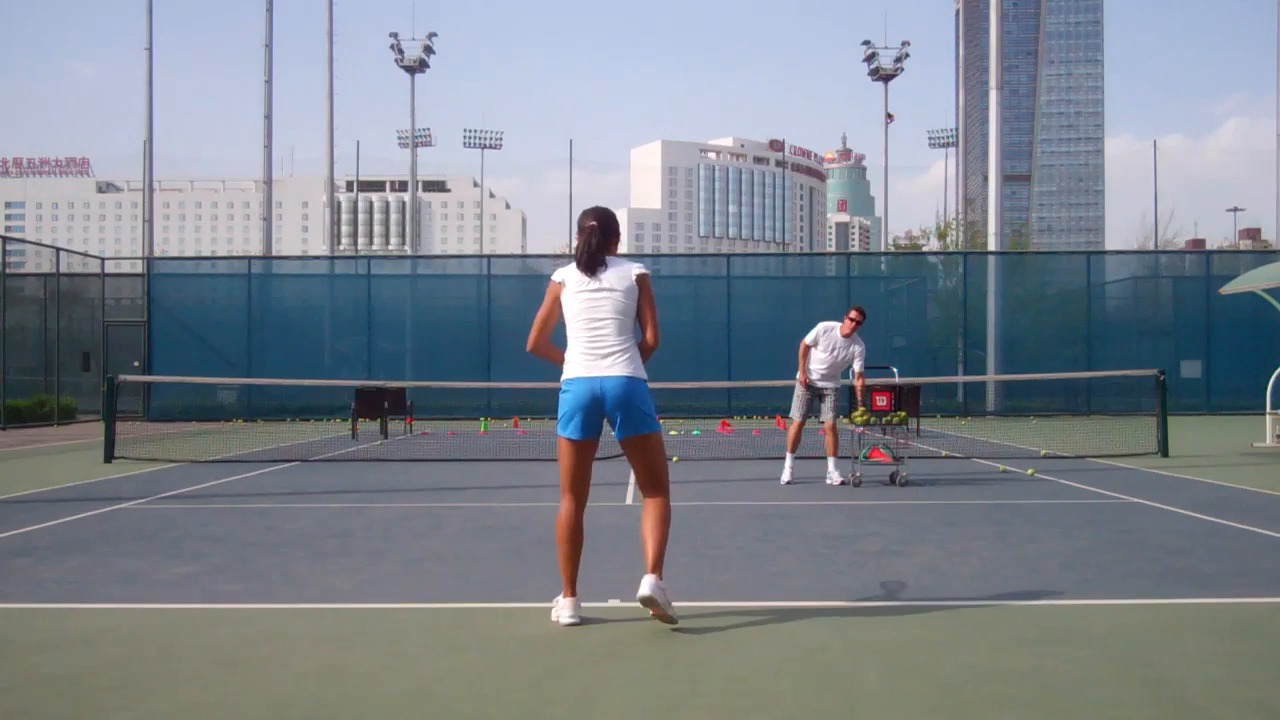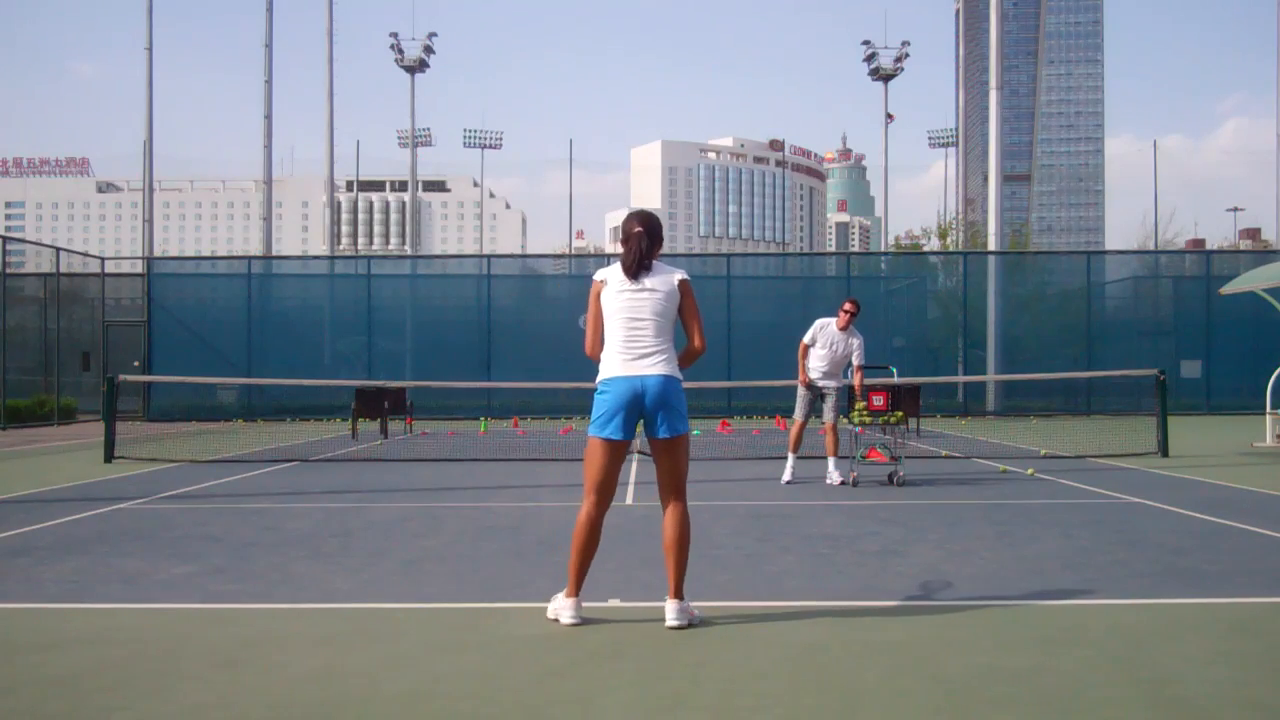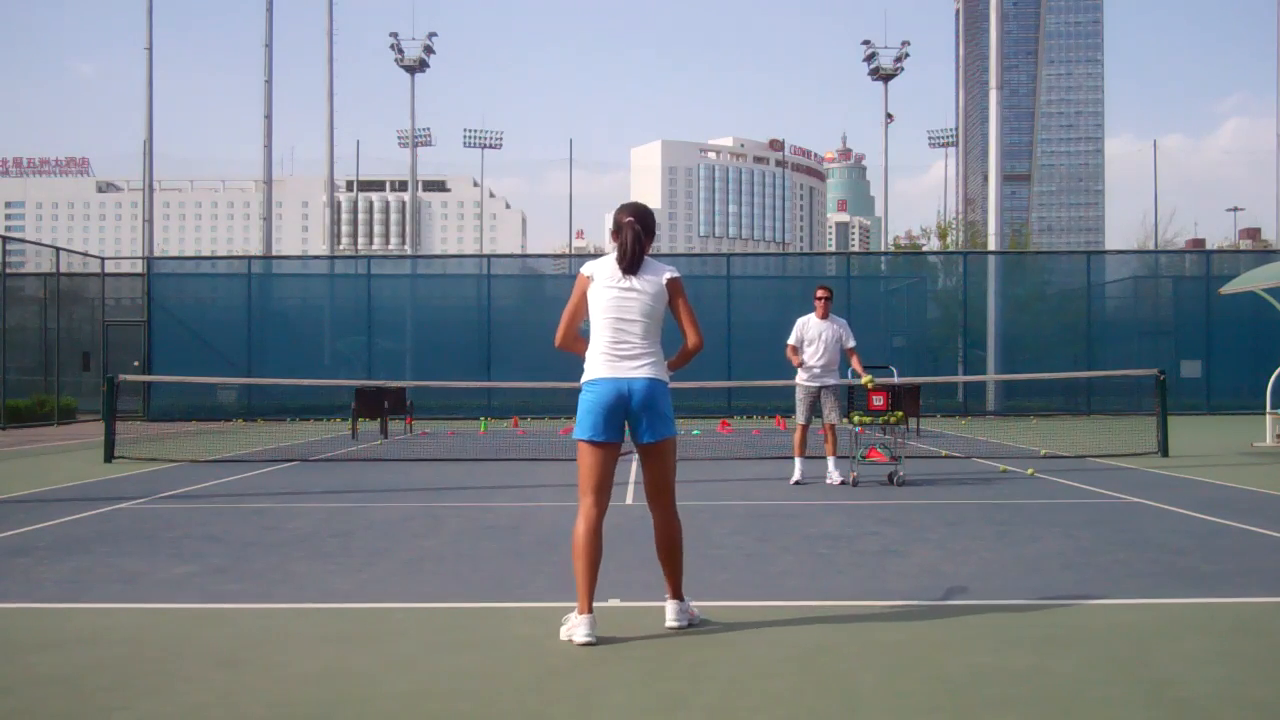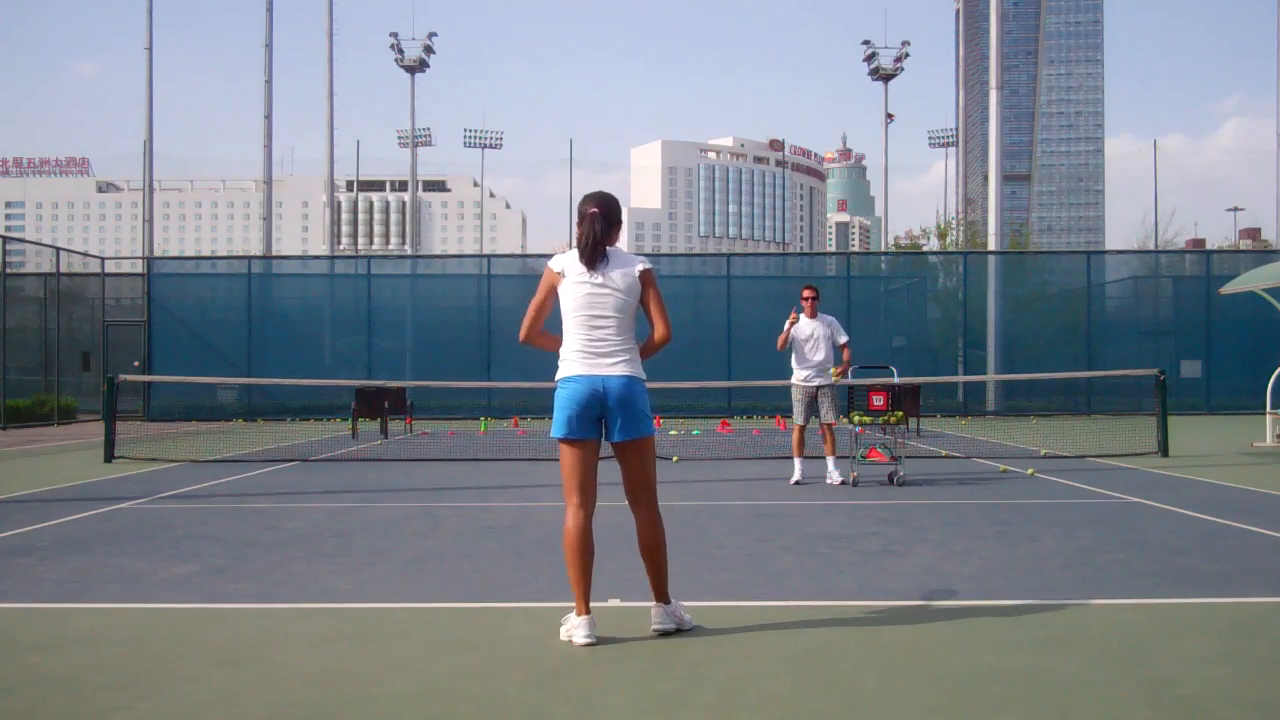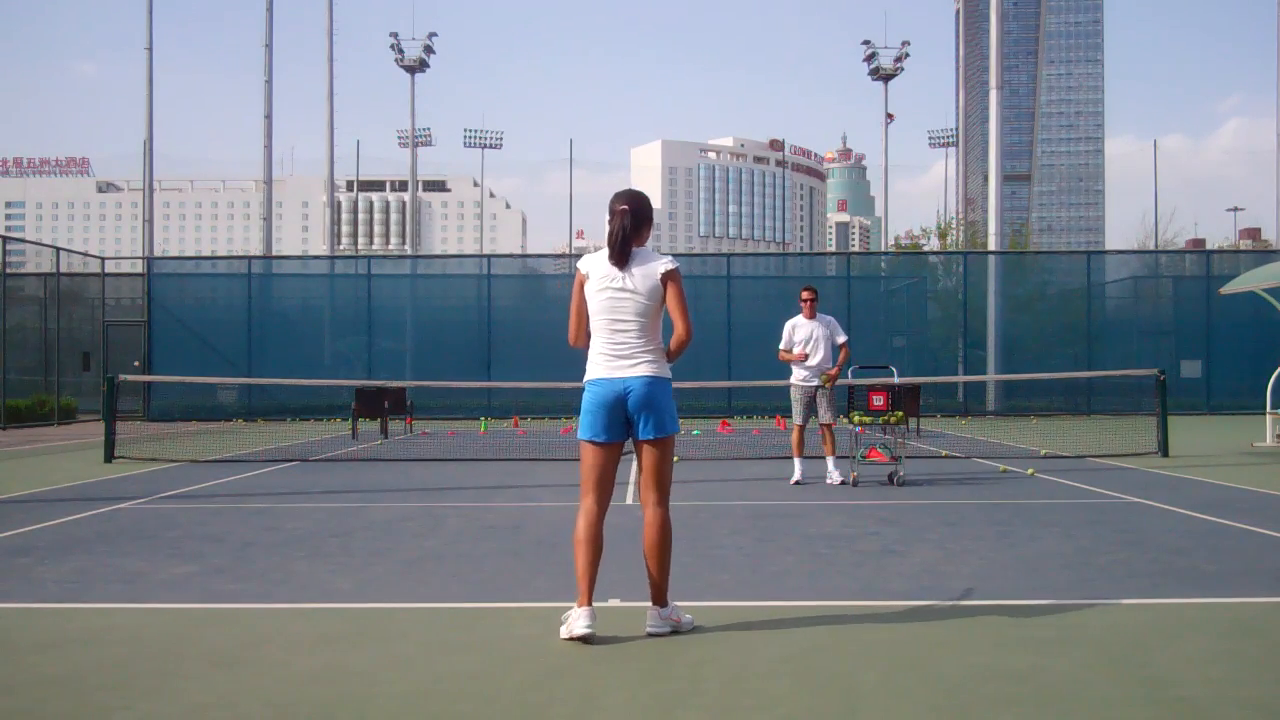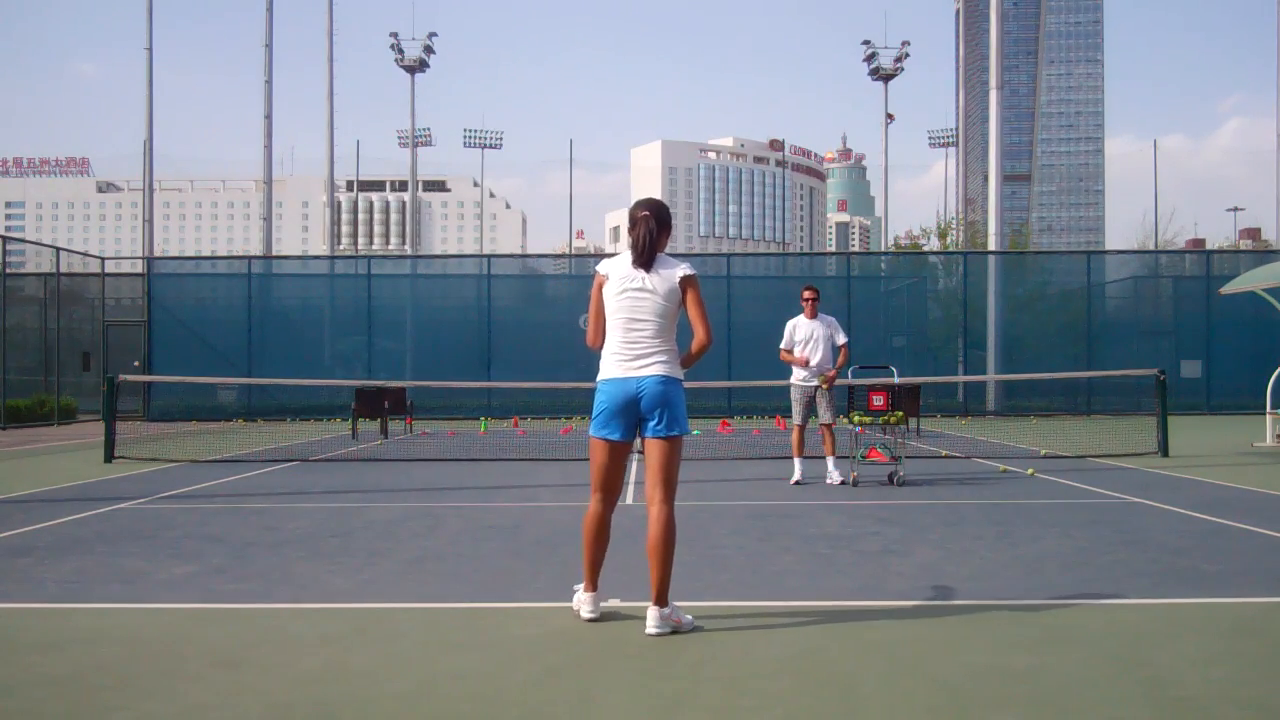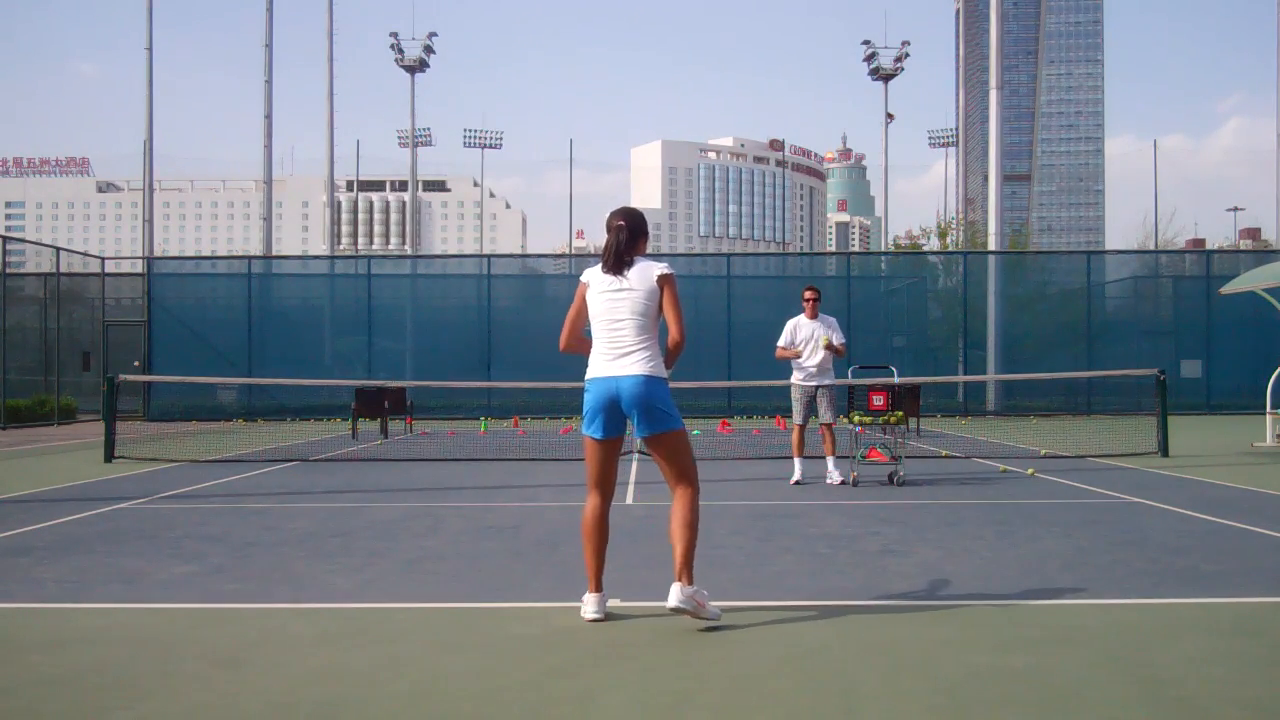
dt=0.5s
person 1, frame 1
left shoulder: (562, 278)
right shoulder: (636, 273)
left elbow: (534, 343)
right elbow: (651, 340)
left hip: (577, 387)
right hip: (627, 386)
left knee: (572, 499)
right knee: (656, 491)
left ankle: (568, 599)
right ankle: (653, 579)
person 1, frame 2
left shoulder: (603, 278)
right shoulder: (678, 279)
left elbow: (592, 348)
right elbow: (698, 344)
left hip: (615, 387)
right hip: (664, 386)
left knee: (595, 500)
right knee: (674, 500)
left ankle: (570, 599)
right ankle: (676, 603)
person 1, frame 3
left shoulder: (592, 271)
right shoulder: (667, 276)
left elbow: (563, 339)
right elbow: (694, 341)
left hip: (599, 388)
right hip: (650, 388)
left knee: (590, 507)
right knee: (663, 506)
left ankle: (583, 615)
right ankle: (676, 604)
person 1, frame 4
left shoulder: (560, 266)
right shoulder: (638, 267)
left elbow: (528, 333)
right elbow: (662, 333)
left hip: (574, 385)
right hip: (626, 385)
left knee: (578, 506)
right knee: (644, 504)
left ankle: (582, 617)
right ankle: (663, 606)
person 1, frame 5
left shoulder: (588, 267)
right shoulder: (663, 267)
left elbow: (577, 338)
right elbow: (684, 332)
right wrist: (661, 358)
left hip: (601, 385)
right hip: (650, 385)
left knee: (592, 503)
right knee: (654, 502)
left ankle: (583, 609)
right ankle: (658, 609)
person 1, frame 6
left shoulder: (607, 270)
right shoulder: (681, 273)
left elbow: (594, 340)
right elbow: (703, 337)
left hip: (613, 384)
right hip: (662, 386)
left knee: (602, 497)
right knee: (660, 501)
left ankle: (589, 594)
right ankle: (659, 608)
person 1, frame 7
left shoulder: (590, 278)
right shoulder: (659, 272)
left elbow: (567, 342)
right elbow: (677, 334)
left hip: (599, 384)
right hip: (645, 384)
left knee: (598, 496)
right knee: (685, 486)
left ankle: (593, 596)
right ankle: (683, 585)
person 2, frame 1
left shoulder: (858, 346)
right shoulder: (824, 328)
left elbow: (859, 377)
right elbow: (804, 345)
left wrist: (860, 403)
right wrist: (802, 372)
left hip: (830, 385)
right hip: (807, 380)
left knee: (830, 426)
right knee: (798, 422)
left ankle: (832, 471)
right ankle: (788, 467)
person 2, frame 2
left shoulder: (856, 340)
right shoulder: (821, 325)
left elbow: (858, 370)
right elbow: (804, 346)
left wrist: (858, 396)
right wrist: (802, 372)
left hip: (832, 384)
right hip: (809, 380)
left knee: (831, 426)
right knee: (799, 422)
left ankle: (832, 471)
right ankle: (789, 466)
person 2, frame 3
left shoulder: (840, 324)
right shoulder: (802, 322)
left elbow: (851, 353)
right elbow: (789, 349)
left wrist: (862, 372)
right wrist: (794, 358)
left hip: (830, 382)
right hip: (806, 381)
left knee: (830, 426)
right knee: (802, 425)
left ankle: (832, 471)
right ankle: (798, 470)
person 2, frame 4
left shoulder: (830, 322)
right shoulder: (794, 323)
left elbow: (844, 347)
right elbow: (780, 347)
left wrist: (845, 363)
right wrist: (789, 326)
left hip: (825, 381)
right hip: (801, 382)
left knee: (827, 426)
right knee: (799, 425)
left ankle: (832, 470)
right ankle: (798, 470)
person 2, frame 5
left shoulder: (829, 322)
right shoulder: (792, 324)
left elbow: (844, 348)
right elbow: (781, 355)
left wrist: (837, 368)
right wrist: (795, 357)
left hip: (824, 382)
right hip: (800, 382)
left knee: (826, 425)
right knee: (798, 426)
left ankle: (832, 470)
right ankle: (798, 471)
person 2, frame 6
left shoulder: (830, 322)
right shoulder: (793, 324)
left elbow: (844, 350)
right elbow: (783, 354)
left wrist: (835, 371)
right wrist: (797, 360)
left hip: (824, 382)
right hip: (800, 382)
left knee: (827, 425)
right knee: (798, 426)
left ankle: (832, 470)
right ankle: (798, 471)
person 2, frame 7
left shoulder: (831, 322)
right shoulder: (793, 324)
left elbow: (842, 352)
right elbow: (778, 352)
left wrist: (834, 348)
right wrist: (789, 354)
left hip: (825, 382)
right hip: (801, 382)
left knee: (827, 425)
right knee: (799, 425)
left ankle: (832, 470)
right ankle: (797, 471)
